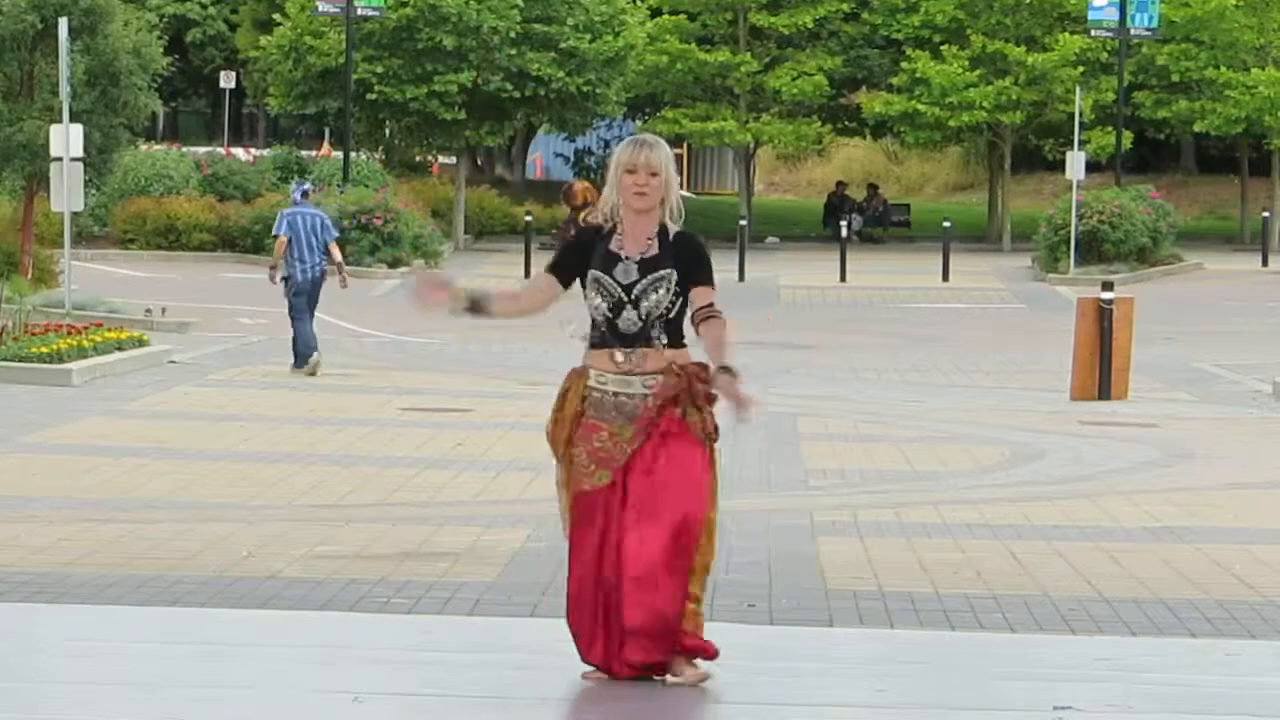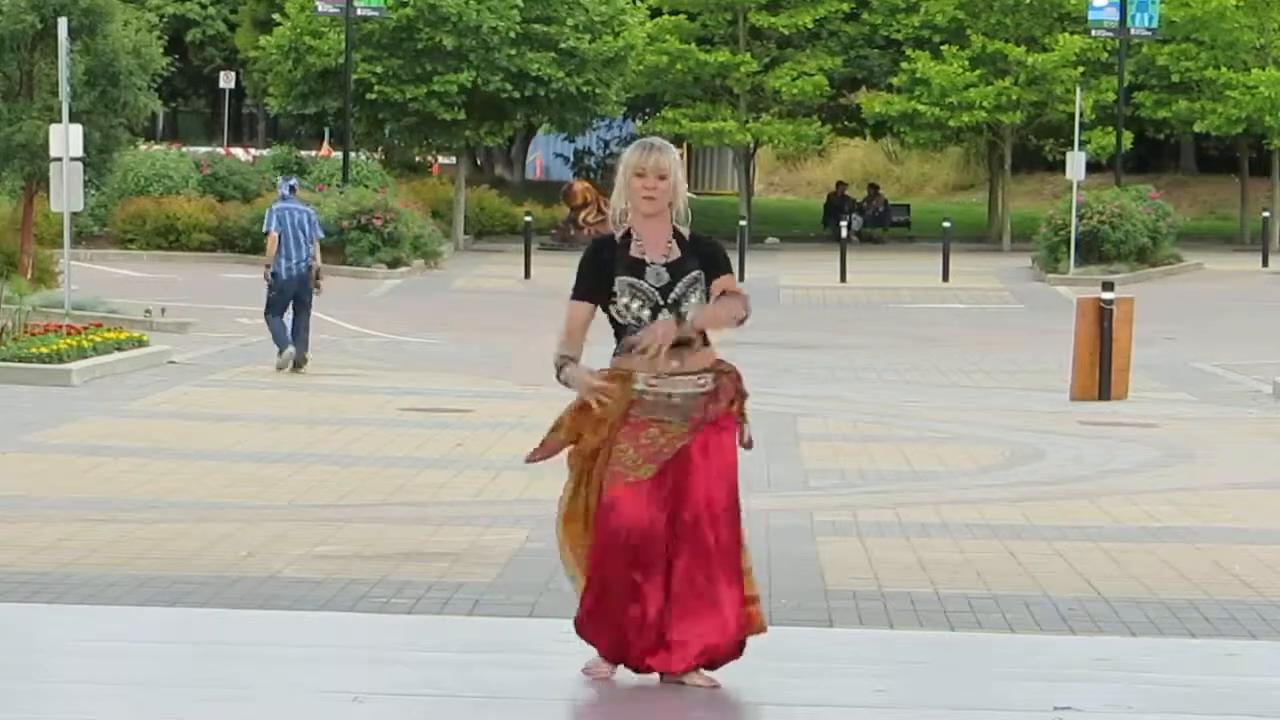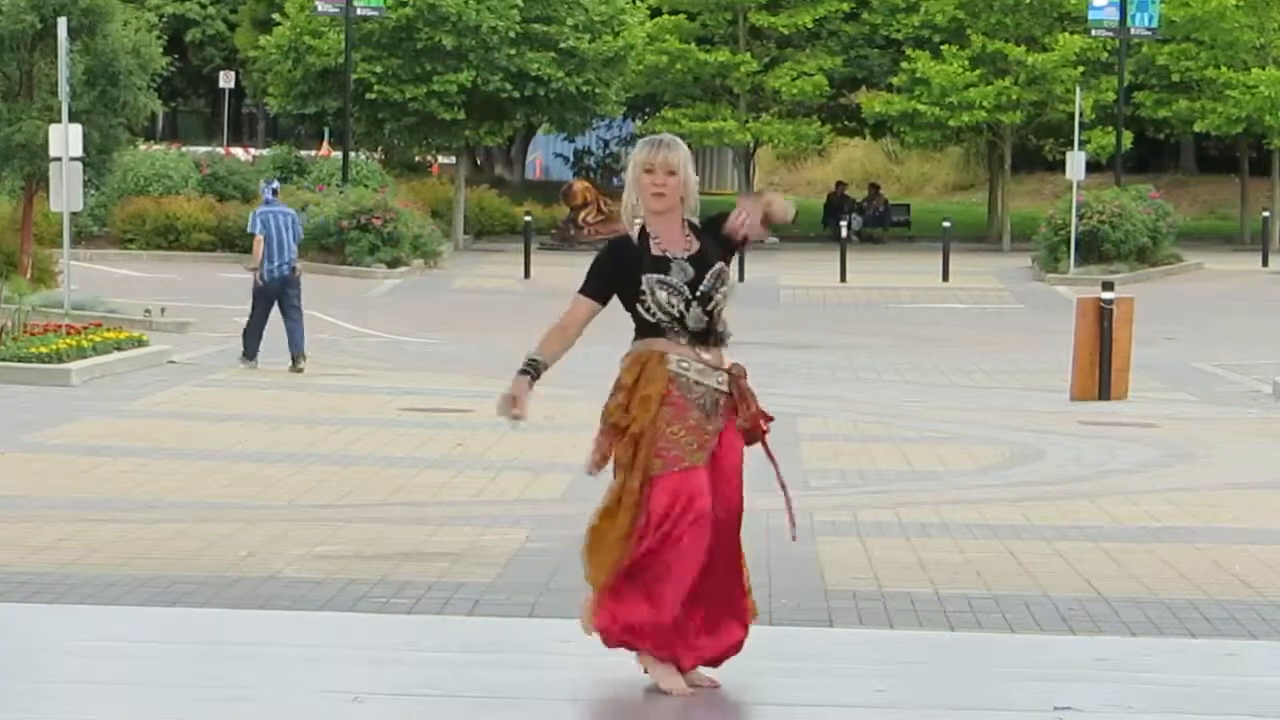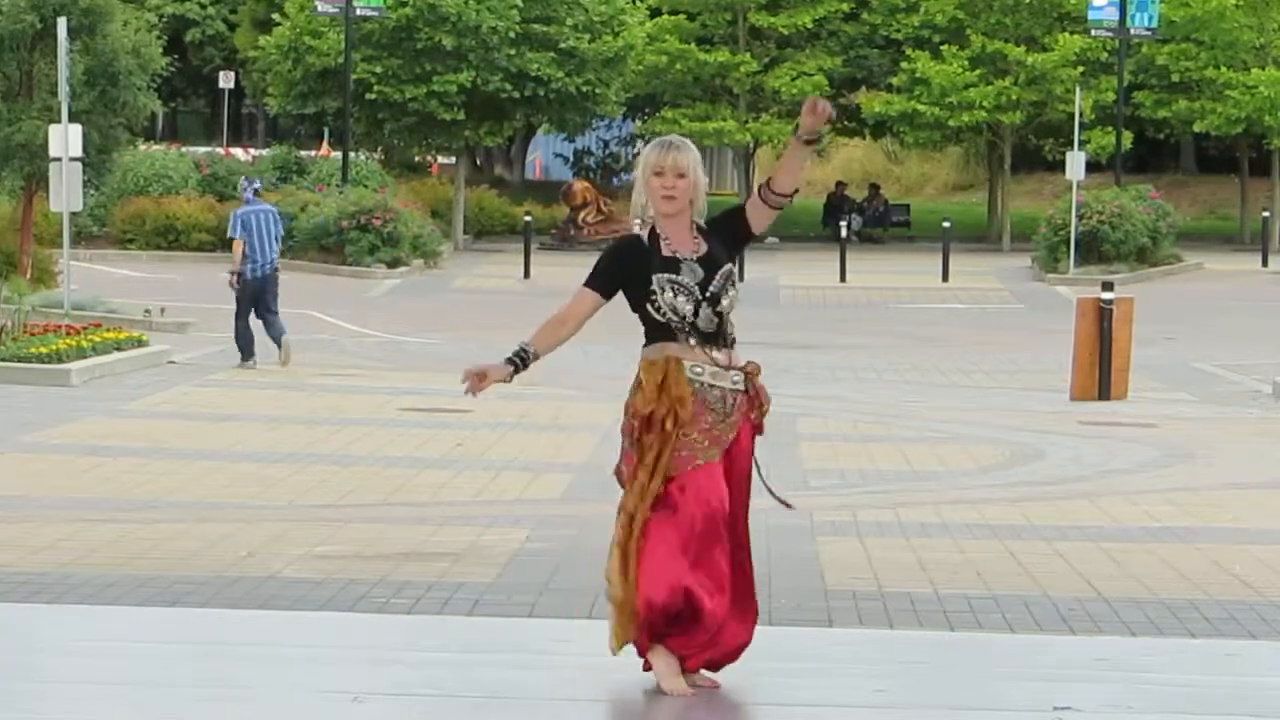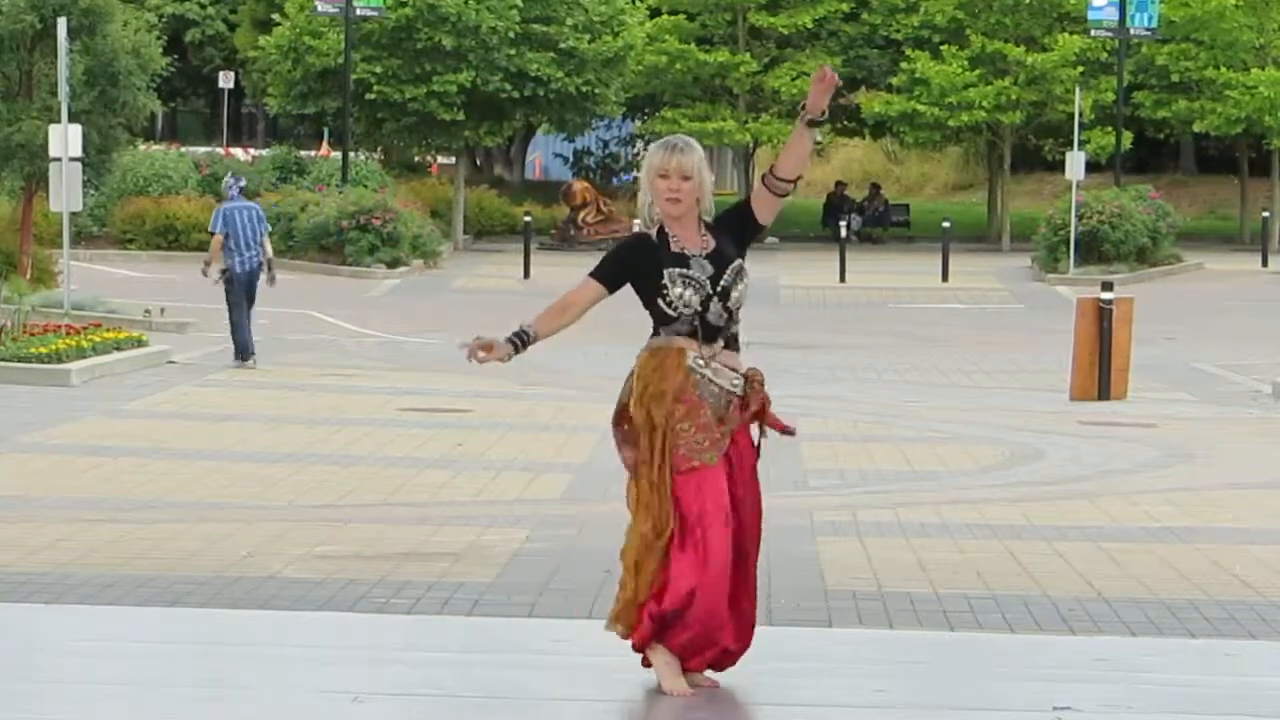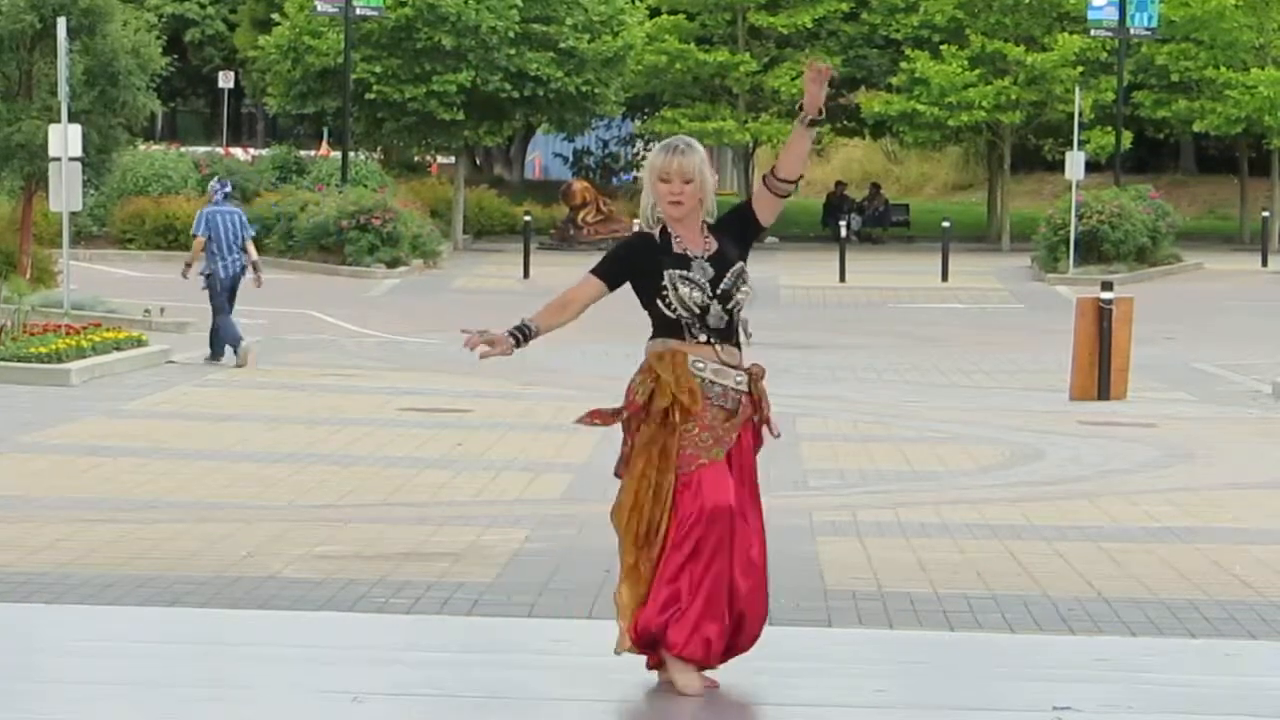
dt=0.2s
person 1, frame 1
left shoulder: (687, 248)
right shoulder: (590, 242)
left elbow: (708, 316)
right elbow: (530, 299)
left wrist: (723, 371)
right wrist: (465, 299)
left hip: (669, 403)
right hip: (599, 403)
left knee: (665, 525)
right knee: (601, 529)
left ankle: (675, 649)
right ankle: (614, 650)
person 1, frame 2
left shoulder: (697, 248)
right shoulder: (604, 252)
left elbow: (736, 306)
right elbow: (573, 329)
left wrist: (675, 325)
right wrist: (572, 372)
left hip: (701, 406)
right hip: (631, 406)
left knee: (702, 530)
right knee: (625, 521)
left ankle: (685, 651)
right ankle: (614, 644)
person 1, frame 3
left shoulder: (712, 235)
right shoulder: (621, 252)
left elbow: (778, 214)
right elbow: (571, 322)
left wrist: (759, 209)
right wrist: (526, 378)
left hip: (717, 398)
right hip: (658, 393)
left knee: (714, 526)
right knee: (678, 510)
left ankle: (682, 650)
right ankle: (651, 639)
person 1, frame 4
left shoulder: (721, 235)
right shoulder: (628, 251)
left elbow: (777, 193)
right elbow: (571, 315)
left wrist: (806, 136)
right wrist: (511, 364)
left hip: (729, 400)
right hip: (670, 395)
left knee: (720, 530)
right knee: (688, 511)
left ankle: (691, 651)
right ankle: (661, 639)
person 1, frame 5
left shoulder: (729, 232)
right shoulder: (638, 249)
left elbow: (781, 182)
right elbow: (574, 302)
left wrist: (812, 115)
right wrist: (512, 343)
left hip: (727, 397)
right hip: (672, 391)
left knee: (728, 527)
right knee: (692, 515)
left ankle: (691, 652)
right ankle: (662, 640)
person 1, frame 6
left shoulder: (730, 233)
right shoulder: (639, 248)
left elbow: (781, 182)
right elbow: (574, 299)
left wrist: (809, 113)
right wrist: (512, 336)
left hip: (731, 399)
right hip: (675, 393)
left knee: (733, 530)
right knee: (701, 509)
left ankle: (684, 650)
right ankle: (675, 645)
person 2, frame 1
left shoulder: (286, 214)
right shoulder: (320, 215)
left elbow: (281, 241)
right elbow: (332, 245)
left wrist: (273, 267)
right wrist: (341, 271)
left hip: (297, 274)
right hip: (317, 273)
left knee: (299, 318)
right knee: (307, 316)
left ankle: (312, 354)
right ankle: (300, 361)
person 2, frame 2
left shoulder: (276, 210)
right shoulder: (308, 212)
left elbow: (273, 237)
right elbow: (316, 244)
left wrist: (268, 265)
right wrist: (318, 275)
left hip: (283, 271)
right hip: (305, 271)
left knee: (273, 314)
right knee: (301, 316)
left ankle: (286, 348)
right ankle: (300, 361)
person 2, frame 3
left shoulder: (259, 213)
right shoulder: (291, 214)
left elbow: (258, 240)
left wrist: (256, 268)
left hip: (268, 273)
right hip: (289, 272)
left knee: (258, 316)
right knee: (293, 316)
left ankle: (249, 356)
right ankle: (298, 358)
person 2, frame 4
left shoulder: (240, 214)
right shoulder: (271, 211)
left elbow: (238, 244)
left wrist: (233, 272)
left hip: (248, 272)
right hip: (269, 271)
left knee: (243, 315)
right knee: (270, 314)
left ankle: (248, 358)
right ankle: (282, 339)
person 2, frame 5
left shoulder: (223, 209)
right shoulder: (255, 208)
left elbow: (218, 239)
right elbow: (265, 239)
left wrist: (208, 263)
right wrist: (271, 266)
left hip: (235, 267)
right hip: (254, 266)
left knee: (238, 313)
right knee: (245, 310)
left ankle: (247, 357)
right ankle: (241, 352)
person 2, frame 6
left shoulder: (206, 212)
right shoulder: (238, 213)
left elbow: (200, 241)
right elbow: (249, 243)
left wrist: (188, 264)
right wrist: (257, 270)
left hip: (217, 270)
right hip: (237, 269)
left knee: (220, 316)
right knee: (224, 312)
left ankle: (240, 345)
right ankle: (216, 353)
